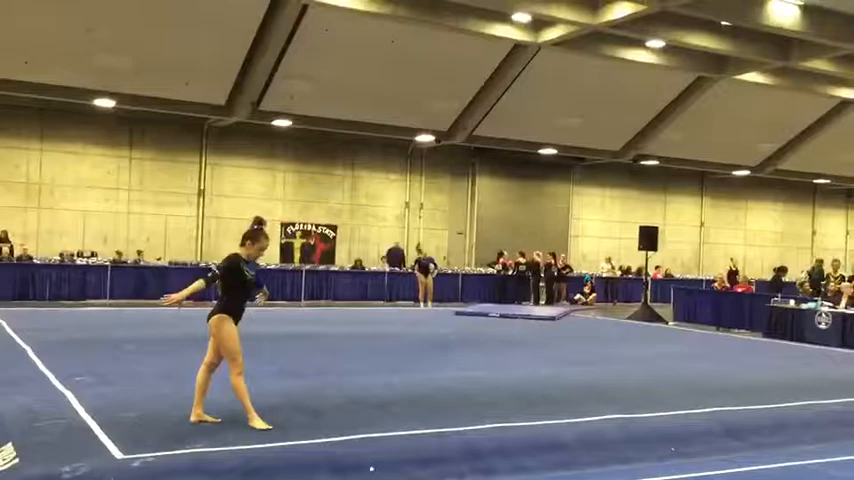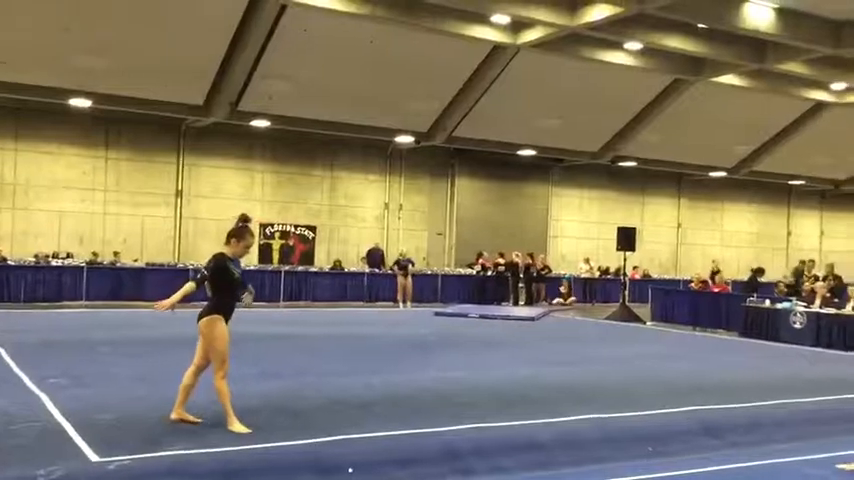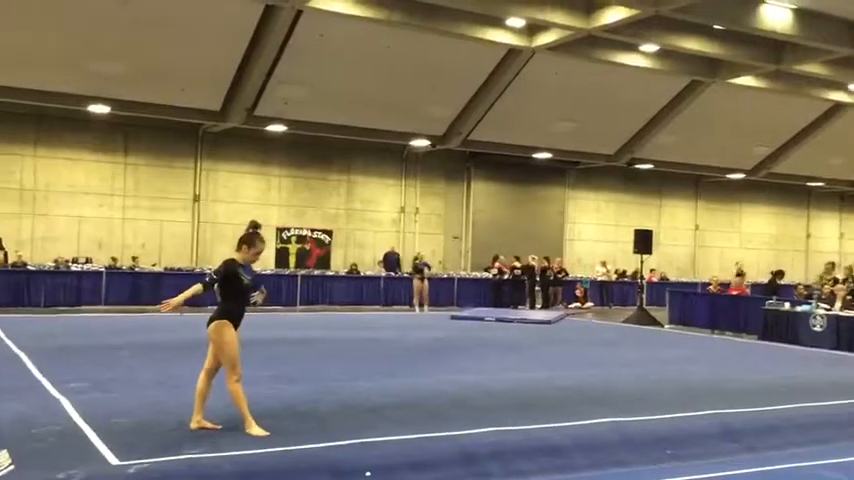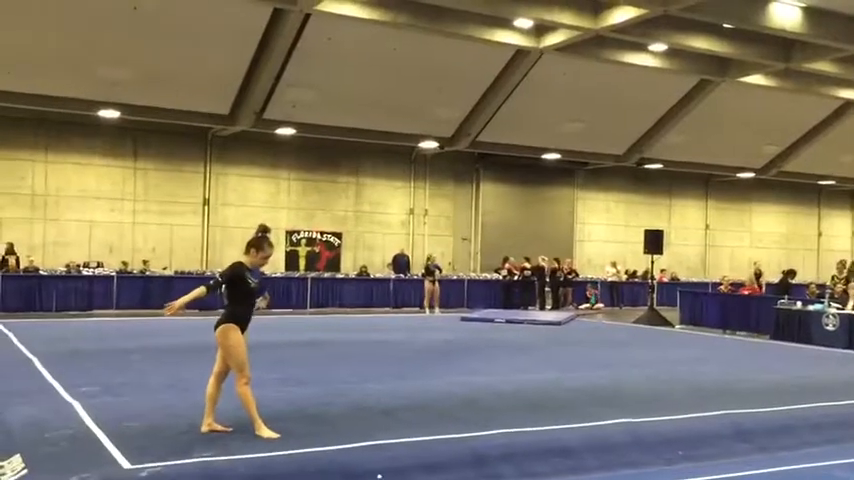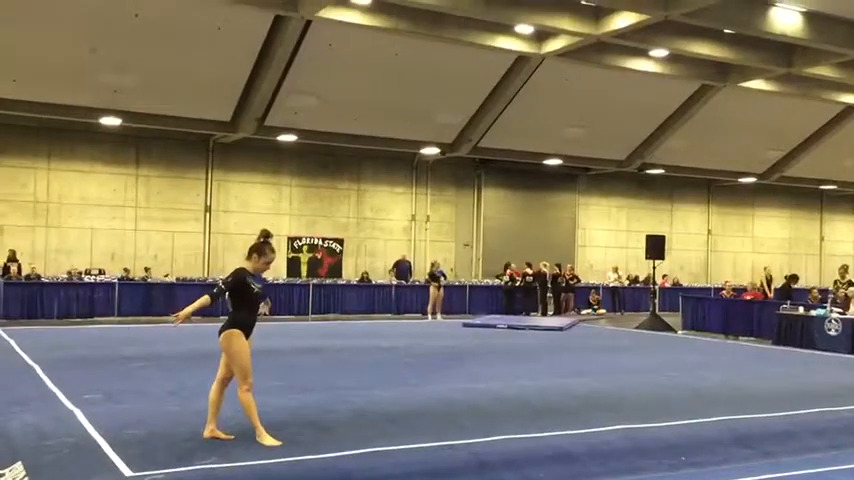
dt=0.3s
person 1, frame 1
left shoulder: (248, 264)
right shoulder: (233, 261)
right elbow: (208, 279)
left wrist: (261, 292)
right wrist: (182, 294)
left hip: (229, 318)
right hip: (222, 318)
left knee: (210, 364)
right knee: (237, 368)
left ankle: (197, 412)
right ankle: (252, 417)
person 1, frame 2
left shoulder: (234, 263)
right shoulder: (219, 261)
right elbow: (198, 281)
left wrist: (246, 292)
right wrist: (174, 298)
left hip: (215, 318)
right hip: (213, 318)
left knee: (198, 366)
right knee: (221, 371)
left ankle: (178, 410)
right ankle: (231, 420)
person 1, frame 3
left shoulder: (246, 269)
right shoulder: (230, 266)
right elbow: (207, 284)
left wrist: (259, 293)
right wrist: (181, 298)
left hip: (228, 324)
right hip: (222, 323)
left knee: (209, 370)
right knee: (235, 374)
left ankle: (197, 419)
right ankle: (249, 423)
person 1, frame 4
left shoulder: (254, 273)
right shoulder: (237, 270)
right elbow: (211, 286)
left wrist: (261, 300)
right wrist: (184, 300)
left hip: (237, 328)
right hip: (229, 327)
left knee: (219, 374)
right knee: (244, 377)
left ankle: (208, 422)
right ankle: (259, 425)
person 1, frame 5
left shoulder: (255, 278)
right shoulder: (239, 275)
right elbow: (215, 294)
left wrist: (263, 305)
right wrist: (189, 310)
left hip: (241, 333)
right hip: (233, 333)
left knee: (222, 380)
right knee: (246, 384)
left ankle: (210, 428)
right ankle: (260, 432)
